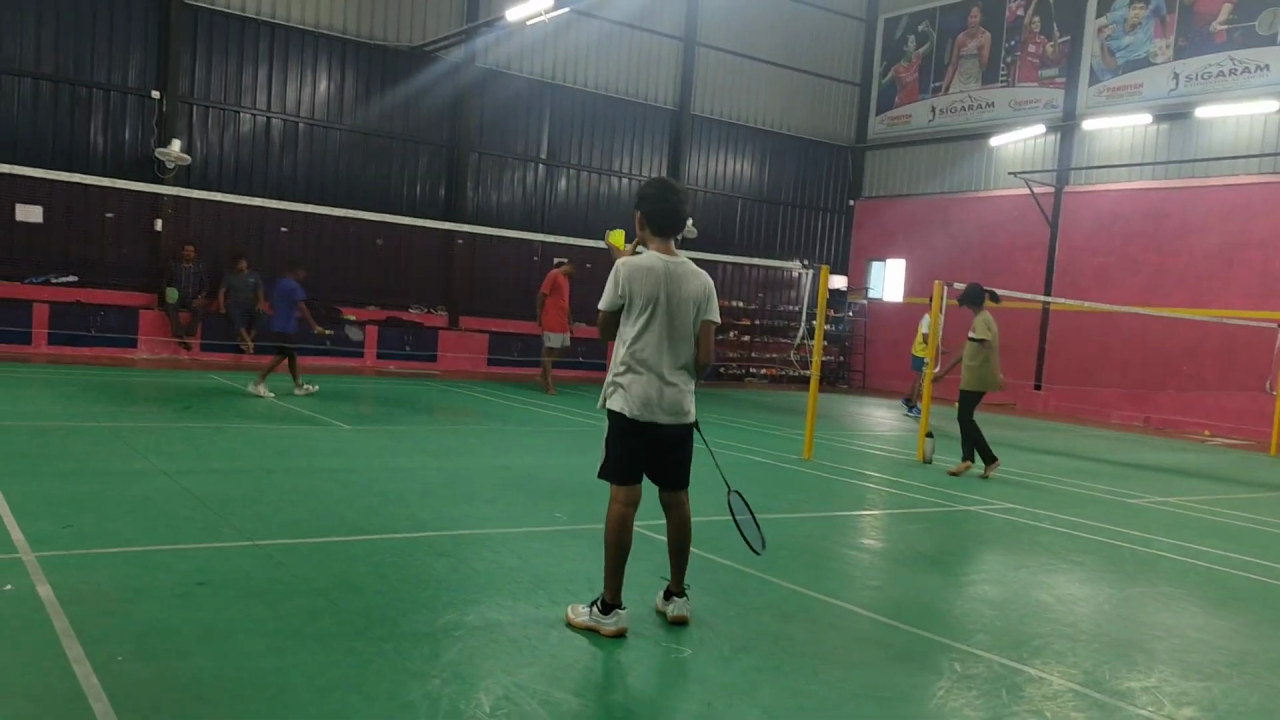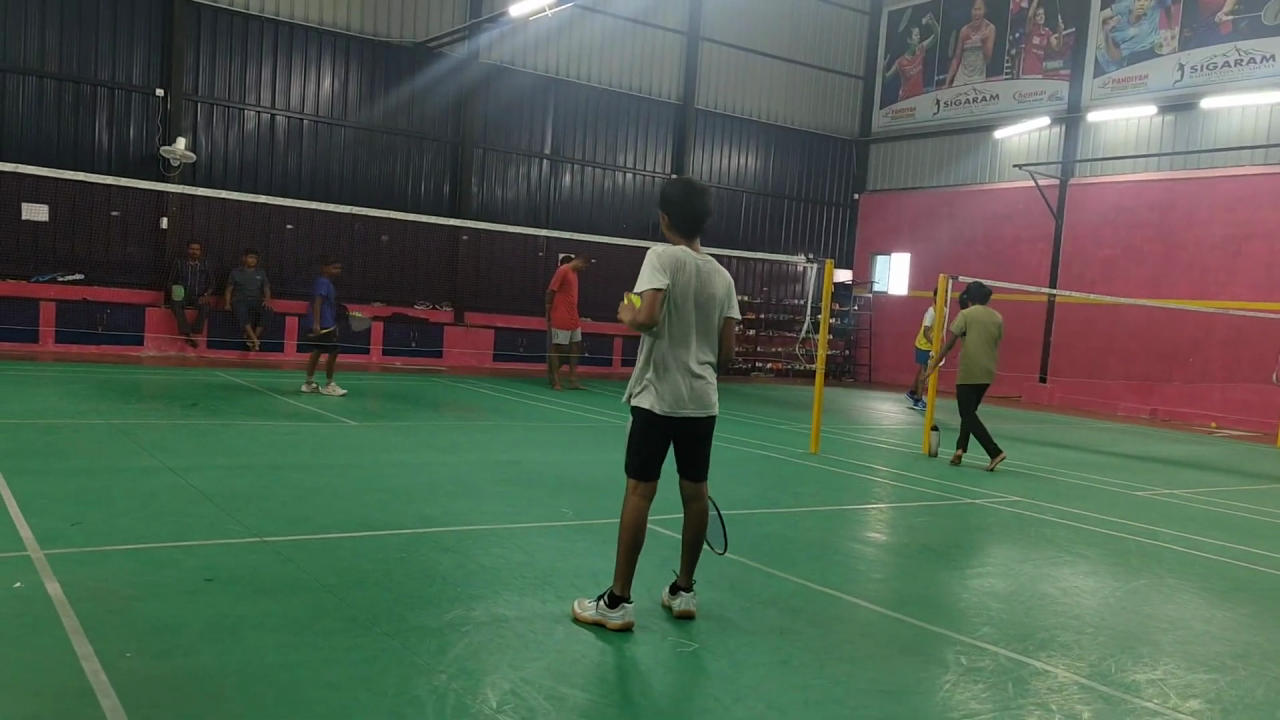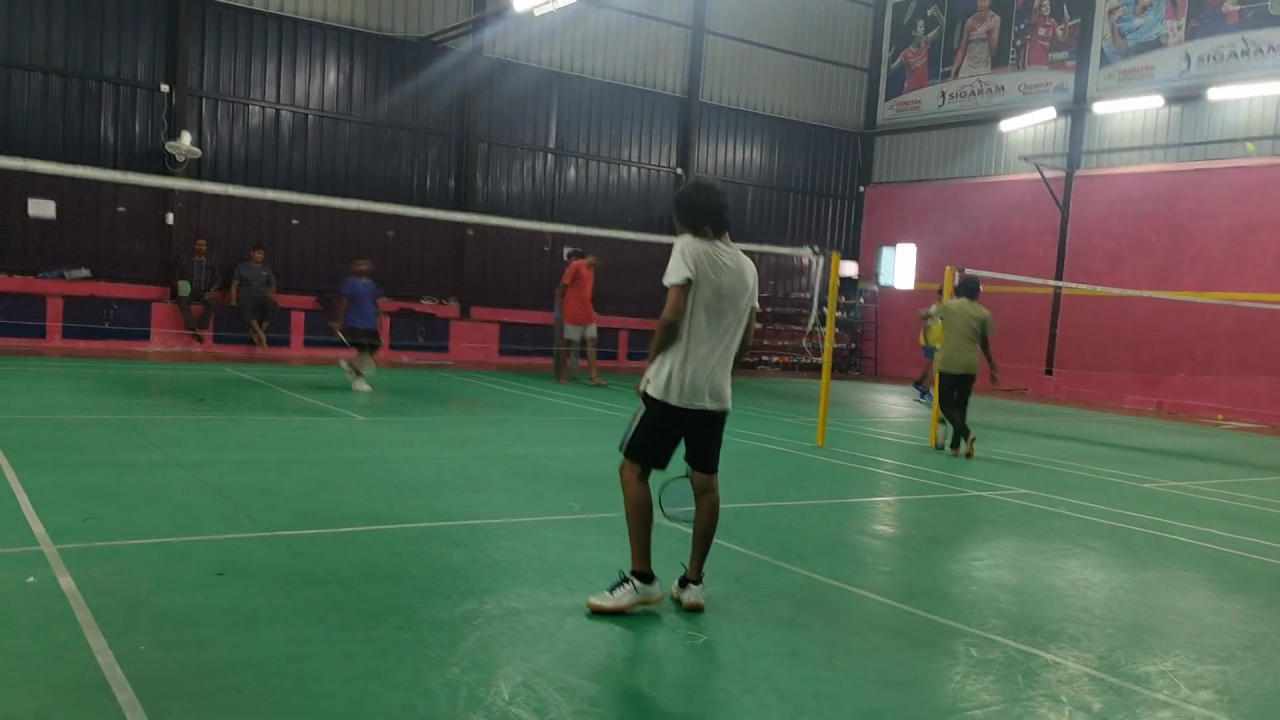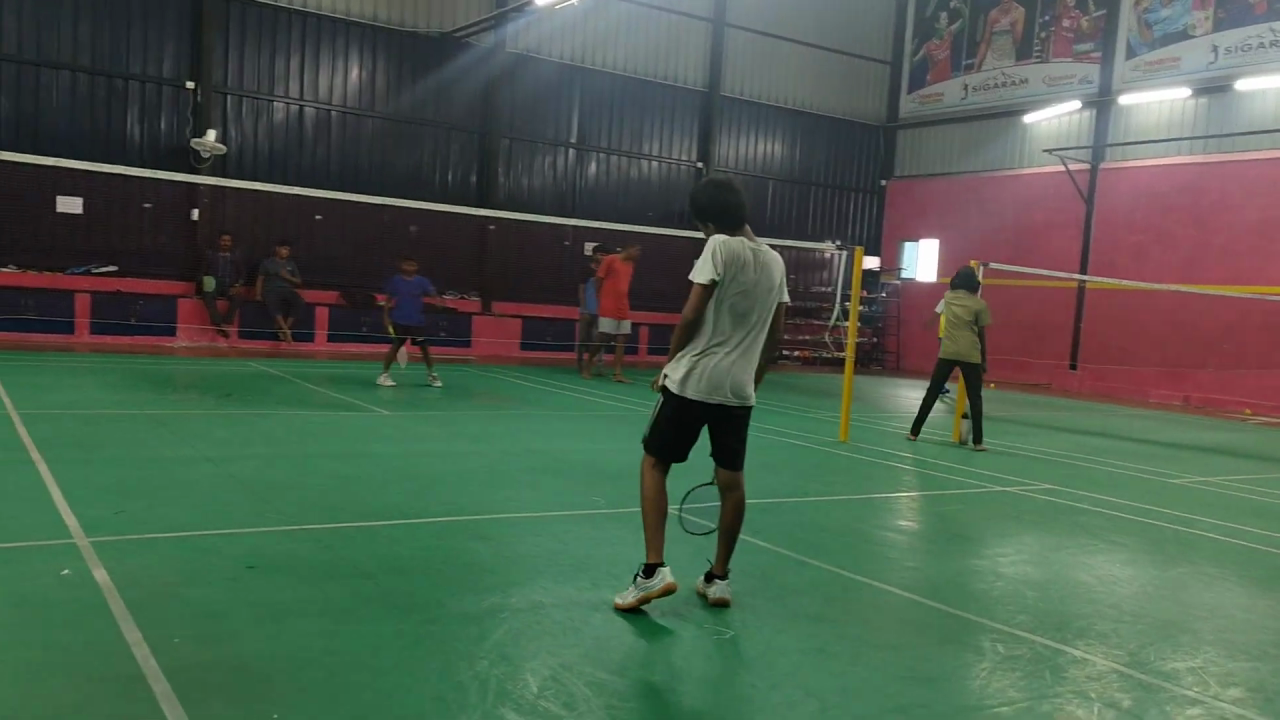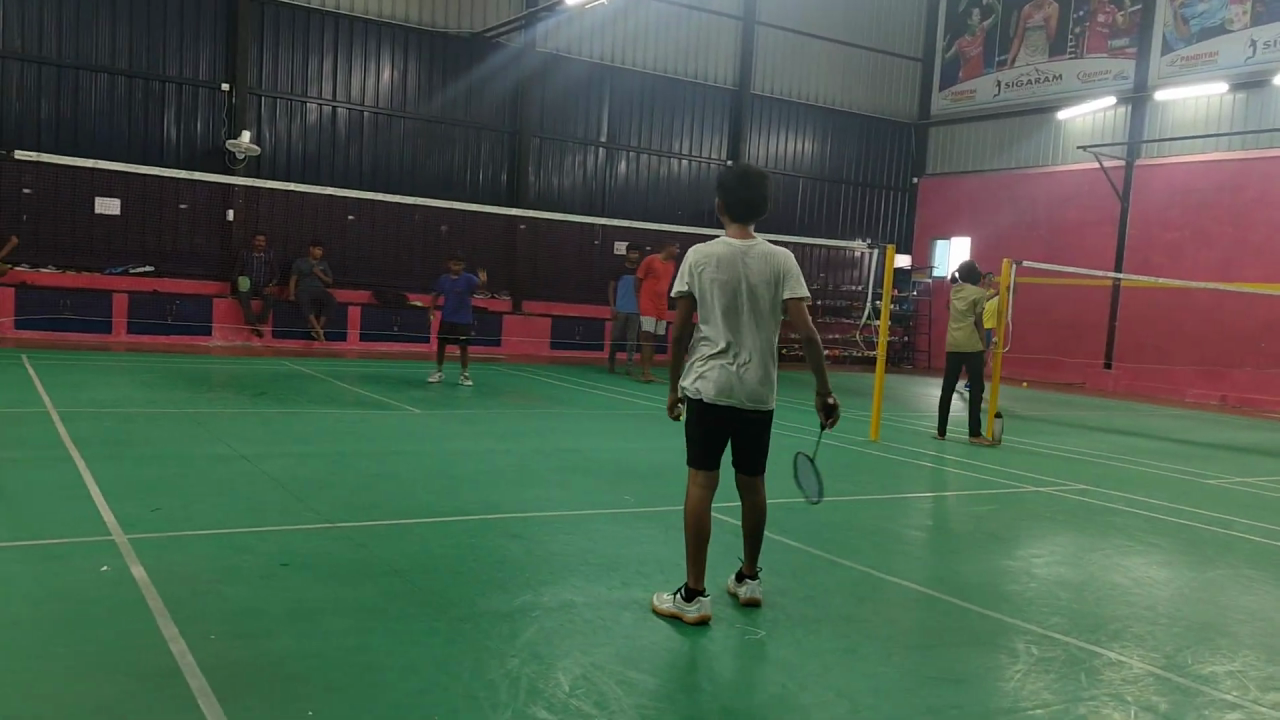
dt=0.3s
person 1, frame 1
left shoulder: (628, 269)
right shoulder: (701, 280)
left elbow: (604, 329)
right elbow: (706, 357)
left hip: (631, 402)
right hip: (679, 408)
left knee: (623, 500)
right knee: (676, 501)
left ankle: (610, 608)
right ankle: (677, 596)
person 1, frame 2
left shoulder: (662, 257)
right shoulder: (722, 275)
left elbow: (648, 318)
right elbow: (727, 351)
left wrist: (627, 314)
left hip: (656, 397)
right hip: (703, 402)
left knee: (639, 492)
right knee: (695, 493)
left ankle: (617, 601)
right ankle: (683, 590)
person 1, frame 3
left shoulder: (689, 249)
right shoulder: (748, 268)
left elbow: (671, 317)
left wrist: (651, 365)
left hip: (671, 387)
right hip: (716, 394)
left knee: (633, 471)
right knee: (706, 486)
left ankle: (643, 579)
right ankle: (693, 583)
person 1, frame 4
left shoulder: (718, 248)
right shoulder: (775, 262)
left elbow: (691, 315)
right elbow: (774, 335)
left wrist: (669, 362)
left hip: (693, 381)
right hip: (738, 390)
left knee: (654, 467)
right knee: (731, 482)
left ankle: (654, 570)
right ankle: (718, 579)
person 1, frame 5
left shoulder: (700, 256)
right shoulder: (782, 260)
left elbow: (680, 330)
right elbow: (805, 330)
left wrist: (674, 386)
right wrist: (824, 390)
left hip: (706, 386)
right hip: (758, 392)
left knee: (701, 484)
right knee: (752, 485)
left ankle: (694, 595)
right ankle: (749, 579)
person 2, frame 1
left shoulder: (980, 320)
right shoulder: (983, 318)
left elbow: (990, 348)
right elbow: (969, 351)
left wrist: (997, 374)
right wrist: (945, 371)
left hip: (976, 378)
right hip: (976, 378)
left knee: (965, 418)
right knee: (965, 418)
left ankle: (989, 459)
right ankle: (968, 460)
person 2, frame 2
left shoulder: (965, 315)
right shoulder: (998, 318)
left elbow: (950, 342)
left wrist: (934, 364)
left hip: (969, 372)
right hip: (987, 373)
left knee: (968, 415)
right knee: (969, 413)
left ankle: (995, 452)
right ankle: (961, 449)
person 2, frame 3
left shoulder: (948, 306)
right shoulder: (984, 314)
right elbow: (985, 345)
right wrist: (993, 369)
left hip: (949, 363)
right hip: (971, 365)
left knee: (945, 404)
right knee: (961, 406)
left ankle: (965, 434)
right ankle: (956, 444)
person 2, frame 4
left shoulder: (948, 297)
right shoulder: (979, 304)
right elbow: (981, 335)
right wrist: (984, 360)
left hip: (948, 353)
right hip: (971, 356)
left knee: (932, 392)
right knee: (975, 398)
left ankle: (915, 431)
right ankle: (977, 440)
person 2, frame 5
left shoulder: (954, 290)
right shoulder: (980, 293)
right elbow: (979, 323)
right wrist: (985, 349)
left hip: (953, 345)
right hip: (972, 346)
left knee: (948, 389)
right knee: (977, 389)
left ankle: (941, 431)
right ankle: (975, 434)
